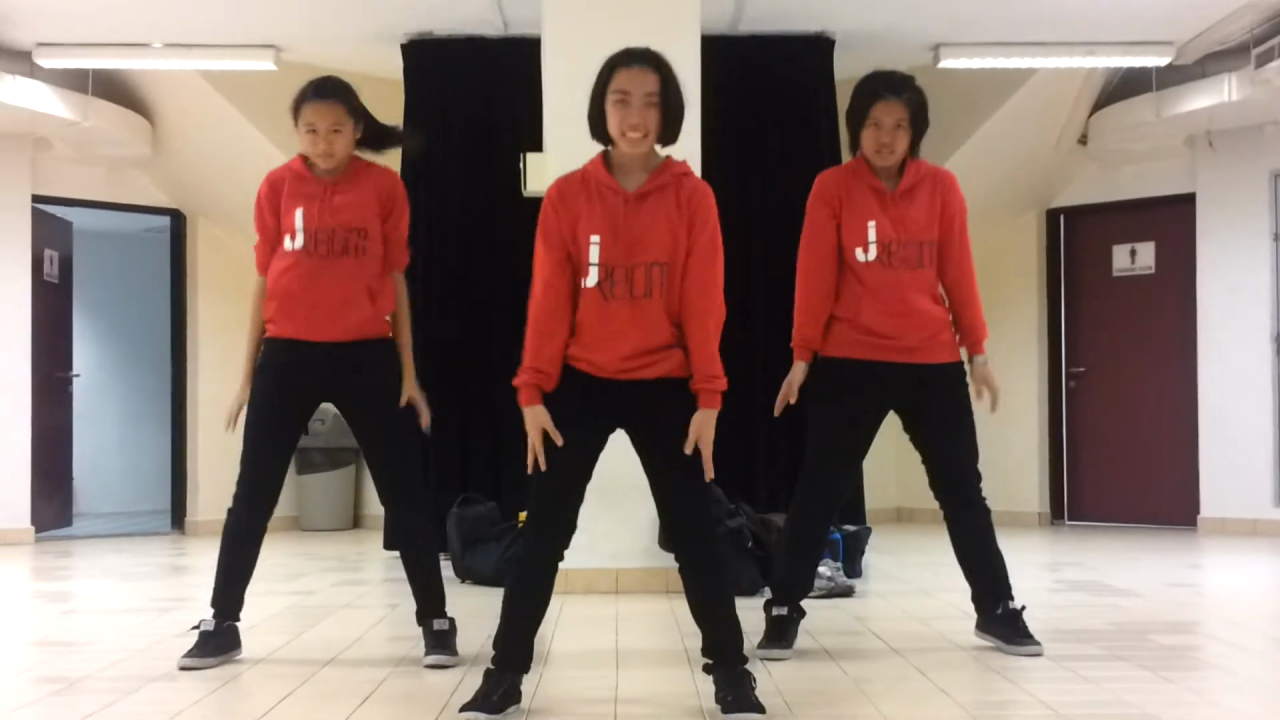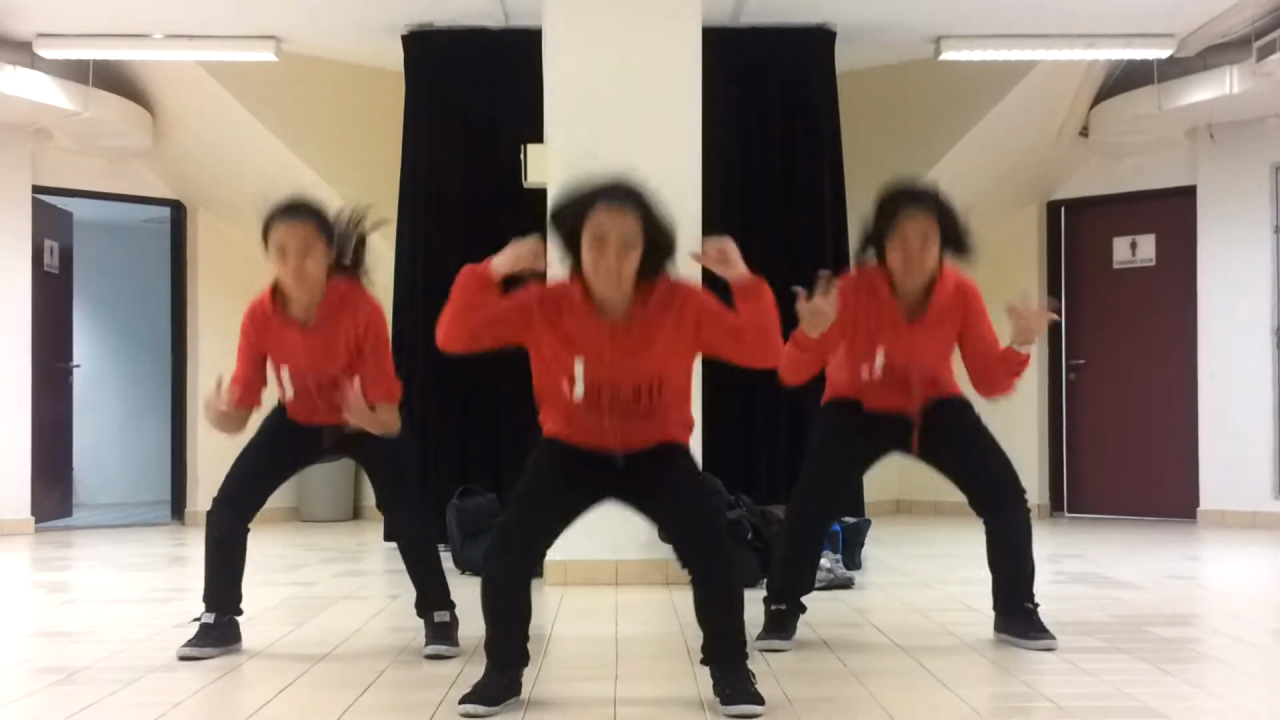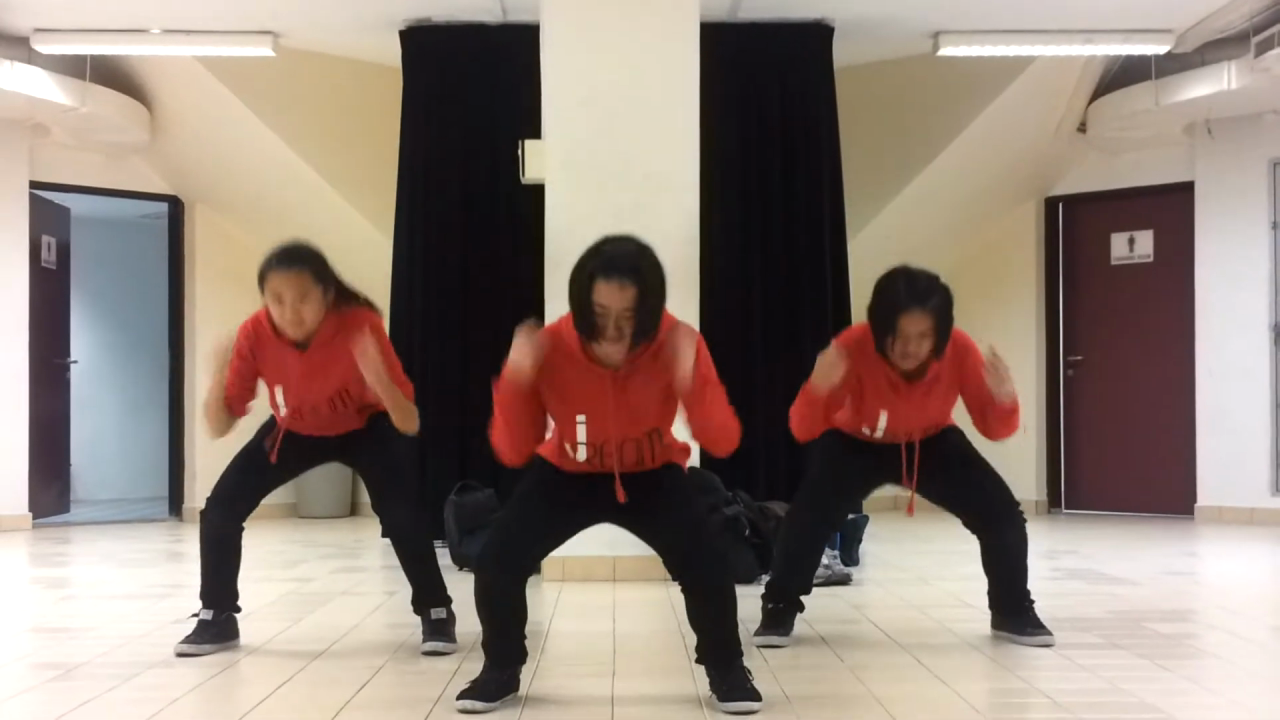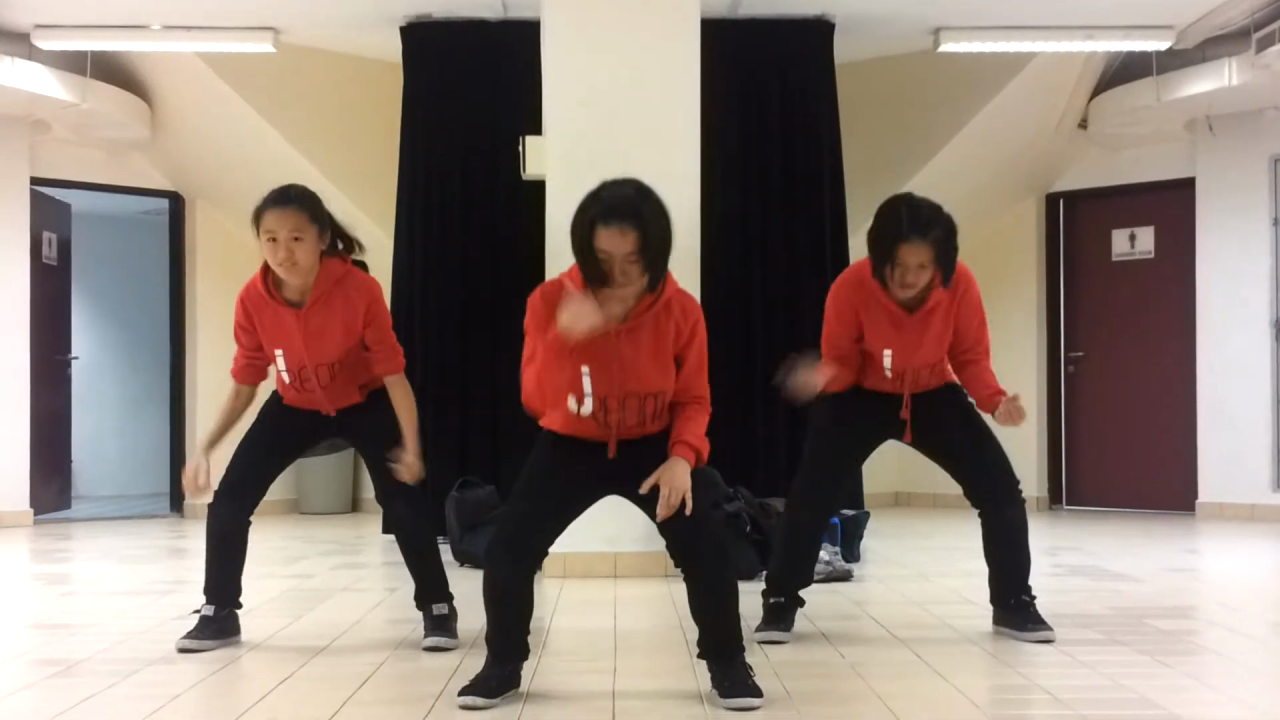
dt=0.3s
person 1, frame 1
left shoulder: (693, 198)
right shoulder: (566, 196)
left elbow: (705, 303)
right elbow: (545, 297)
left wrist: (709, 400)
right wrist: (534, 392)
left hip: (665, 385)
right hip: (579, 383)
left knee: (693, 530)
right knee: (545, 529)
person 1, frame 2
left shoulder: (682, 305)
right shoulder: (545, 306)
left elbow: (763, 352)
right elbow: (453, 337)
left wrist: (744, 281)
right wrist: (492, 271)
left hip: (658, 453)
right hip: (570, 454)
left knee: (712, 551)
right knee: (507, 554)
left ankle: (730, 668)
right ankle: (502, 670)
person 1, frame 3
left shoulder: (680, 348)
right shoulder: (547, 349)
left elbow: (722, 441)
right elbow: (511, 448)
left wrist: (692, 380)
right wrist: (514, 378)
left hip: (650, 478)
right hip: (568, 479)
left knee: (705, 561)
right knee: (496, 564)
left ankle: (725, 668)
right ankle: (501, 668)
person 1, frame 4
left shoulder: (681, 310)
right shoulder: (551, 301)
left elbow: (693, 400)
right elbow: (536, 399)
left wrist: (683, 456)
right wrist: (564, 335)
left hip: (653, 446)
right hip: (572, 446)
left knee: (705, 546)
right knee: (507, 551)
left ankle: (727, 662)
right ankle: (503, 663)
person 2, frame 1
left shoulder: (383, 185)
right shoulder: (279, 184)
left elbow: (394, 282)
right elbow: (267, 279)
left wrist: (409, 373)
right wrist: (246, 377)
left hip: (365, 357)
right hip: (286, 356)
left knee: (403, 493)
right knee: (254, 495)
left ankle: (437, 624)
right ankle: (220, 626)
person 2, frame 2
left shoulder: (362, 310)
right shoulder: (260, 316)
left elbow: (389, 415)
right elbow: (243, 404)
left wrist: (368, 418)
right wrist: (221, 415)
left hip: (365, 424)
right hip: (296, 422)
left knee: (404, 510)
right knee: (226, 509)
left ankle: (440, 615)
right ankle: (219, 620)
person 2, frame 3
left shoulder: (361, 326)
right shoulder: (253, 336)
left elbow: (408, 421)
right elbow: (218, 426)
left wrist: (380, 382)
right wrist: (219, 382)
left hip: (365, 429)
right hip: (292, 433)
left knee: (402, 512)
right knee: (219, 510)
left ankle: (436, 613)
right ankle: (217, 617)
person 2, frame 4
left shoulder: (359, 290)
right shoulder: (252, 300)
left elbow: (393, 374)
right elbow: (243, 387)
left wrist: (411, 445)
right wrist: (203, 449)
left hip: (366, 404)
right hip: (293, 407)
left knee: (403, 502)
right knee: (229, 500)
left ankle: (437, 609)
right ankle: (219, 612)
person 3, frame 1
left shoulder: (941, 188)
right shoulder: (832, 188)
left elbow: (958, 274)
right elbow: (814, 278)
left wrist: (978, 351)
right wrist: (801, 357)
left hip: (934, 364)
right hip: (849, 364)
left knee: (960, 489)
right knee: (820, 487)
left ankle: (998, 611)
right ankle: (783, 612)
person 3, frame 2
left shoulder: (962, 296)
right shoulder: (852, 293)
left elbow: (989, 381)
right elbow: (793, 373)
left wrist: (1019, 347)
right wrist: (811, 332)
left hip: (935, 408)
right hip: (857, 410)
left knee: (1005, 497)
right knee: (813, 498)
left ankle: (1017, 611)
right ankle: (781, 608)
person 3, frame 3
left shoulder: (959, 349)
right shoulder: (852, 348)
left elbow: (995, 428)
right elbow: (805, 428)
left wrist: (1003, 399)
right wrist: (819, 389)
left hip: (930, 443)
right hip: (855, 444)
left knee: (1002, 514)
right knee: (812, 511)
left ankle: (1013, 609)
right ankle: (780, 608)
person 3, frame 4
left shoulder: (959, 283)
right shoulder: (851, 288)
left elbow: (972, 356)
right elbow: (841, 365)
left wrist: (995, 400)
right wrist: (823, 376)
left hip: (932, 394)
right hip: (861, 397)
left knee: (999, 488)
right knee: (813, 491)
left ankle: (1013, 602)
right ankle: (780, 600)
